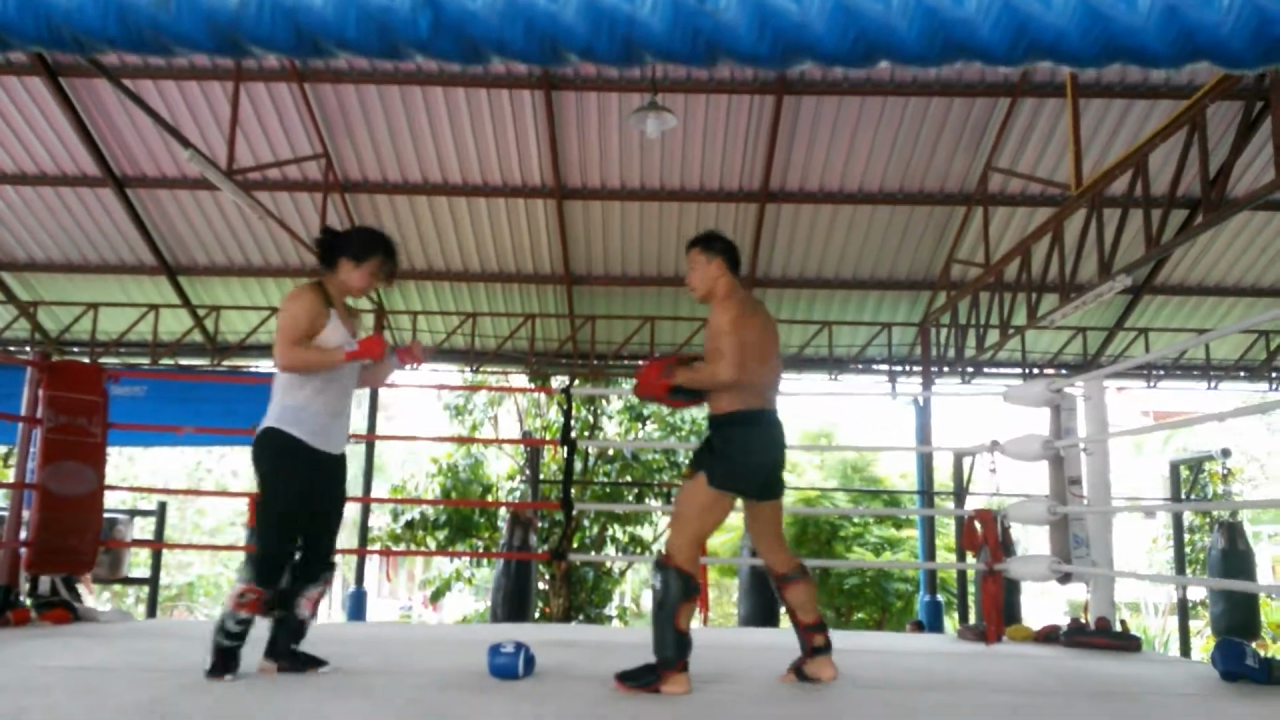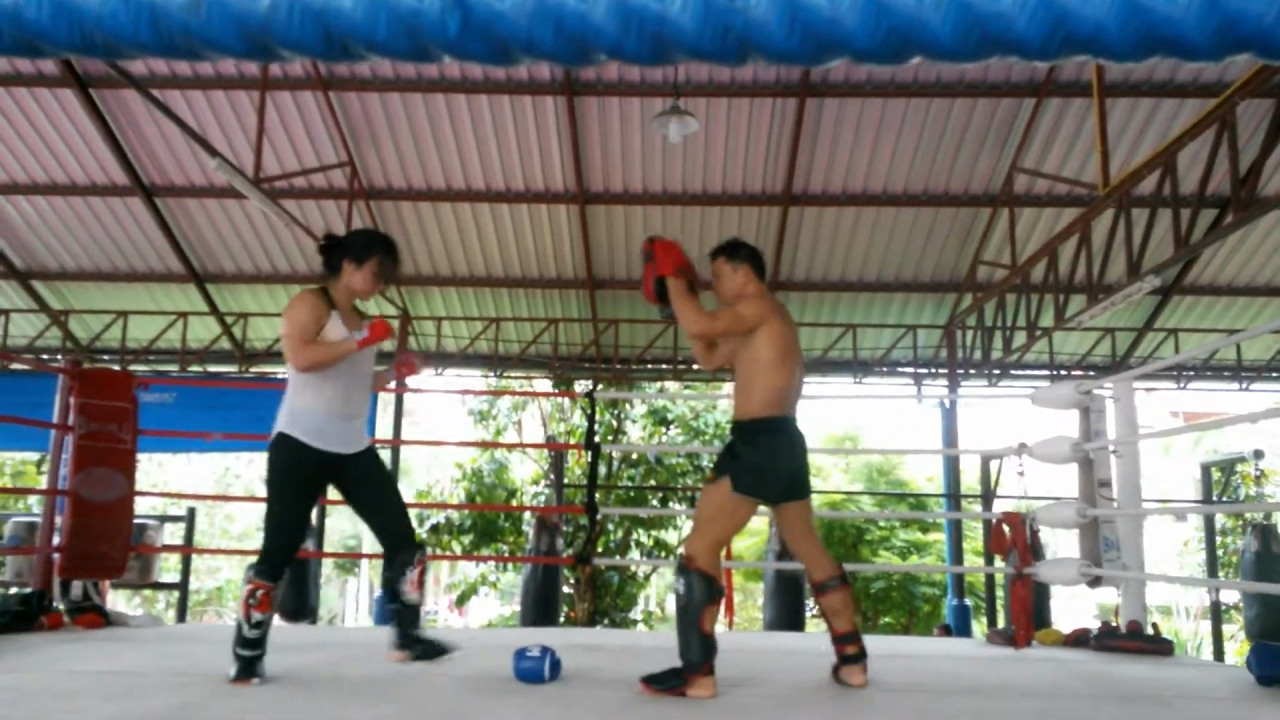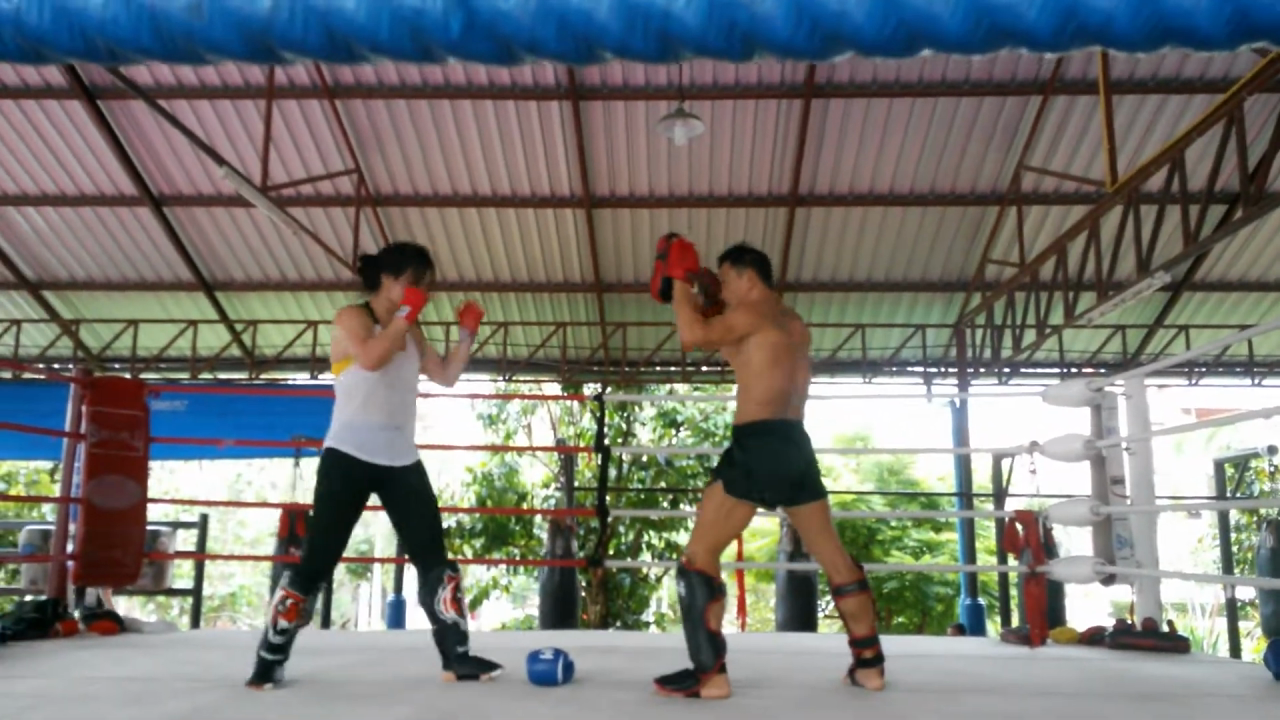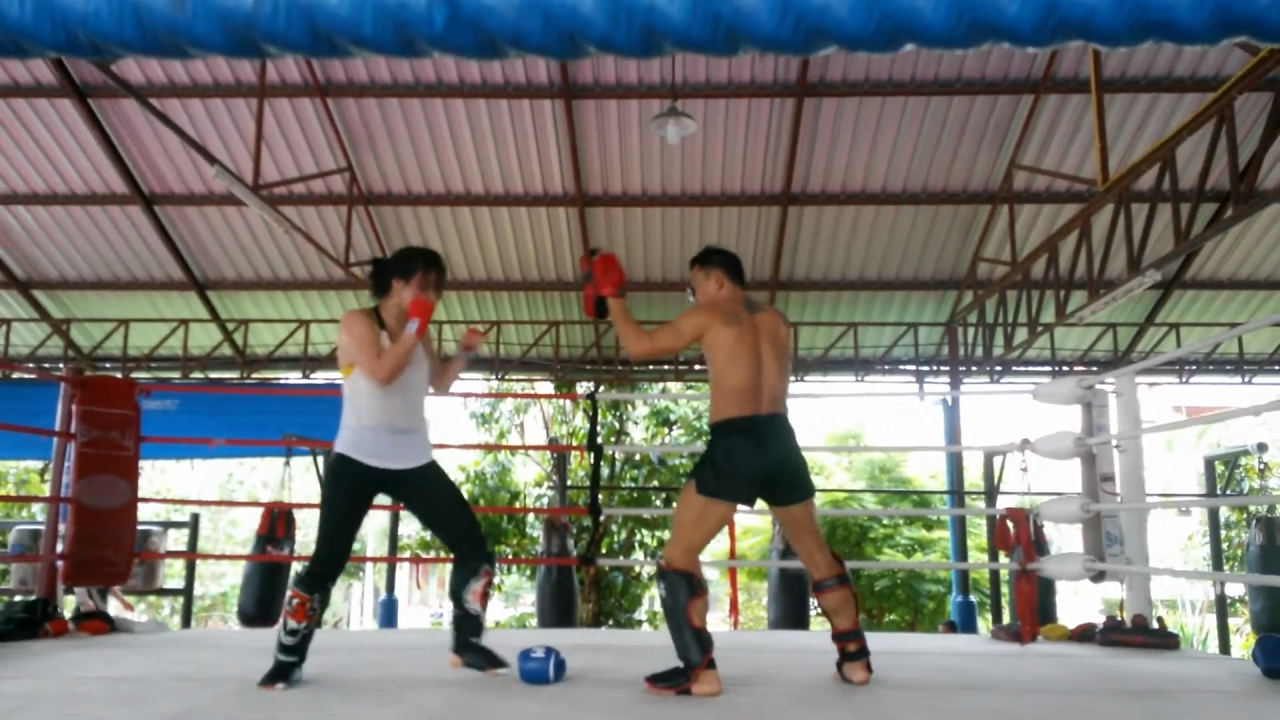
dt=0.3s
person 1, frame 1
left shoulder: (726, 308)
right shoulder: (757, 313)
left elbow: (726, 371)
left wrist: (678, 377)
right wrist: (697, 382)
left hip: (734, 437)
right hip: (764, 435)
left knee: (680, 546)
right knee: (773, 550)
left ankle: (671, 668)
right ankle: (817, 654)
person 1, frame 2
left shoulder: (758, 305)
right shoulder: (766, 320)
left elbow: (700, 327)
right elbow: (709, 358)
left wrist: (671, 278)
right wrist: (680, 301)
left hip: (758, 444)
right hip: (785, 444)
left knee: (700, 549)
right knee: (813, 554)
left ankle: (697, 672)
right ankle: (852, 660)
person 1, frame 3
left shoulder: (753, 313)
right shoulder: (793, 324)
left elbow: (692, 338)
left wrist: (679, 283)
right wrist: (708, 306)
left hip: (757, 447)
right hip: (794, 446)
left knee: (699, 553)
right knee: (834, 557)
left ankle: (709, 672)
right ankle: (869, 662)
person 1, frame 4
left shoulder: (709, 315)
right shoulder: (776, 320)
left elbow: (641, 347)
left wrist: (611, 298)
left hip: (734, 446)
right hip: (778, 441)
left knee: (677, 555)
right knee: (817, 554)
left ankle: (700, 670)
right ankle: (855, 658)
person 2, frame 1
left shoulder: (350, 316)
right shoulder: (307, 299)
left elbow: (357, 378)
right elbow: (286, 356)
left wrist: (397, 360)
right wrist: (353, 351)
left hip: (328, 450)
right hip: (285, 440)
left knee: (320, 555)
right knee: (275, 548)
left ankle: (283, 648)
right ankle: (226, 650)
person 2, frame 2
left shoulder: (362, 321)
right shoulder: (309, 304)
right elbow: (301, 358)
left wrist: (396, 371)
right wrist: (363, 340)
left hip: (355, 450)
right hip: (301, 444)
left knee: (402, 538)
right knee: (279, 551)
left ankle: (407, 636)
right ankle: (246, 655)
person 2, frame 3
left shoulder: (411, 332)
right shoulder: (351, 318)
left elbow: (445, 375)
right elbow: (371, 358)
left wrist: (467, 333)
right wrist: (407, 313)
left hip: (402, 463)
right hip: (349, 458)
left knee: (434, 557)
right knee: (316, 560)
left ankle: (457, 657)
right ankle: (269, 660)
person 2, frame 4
left shoulder: (417, 333)
right shoulder: (359, 323)
left elbow: (440, 383)
right elbow: (381, 372)
left wrist: (465, 350)
right wrist: (415, 326)
left hip: (413, 463)
right hip: (355, 461)
left knee: (472, 543)
right knee: (328, 562)
left ankle: (467, 644)
right ankle: (286, 660)
